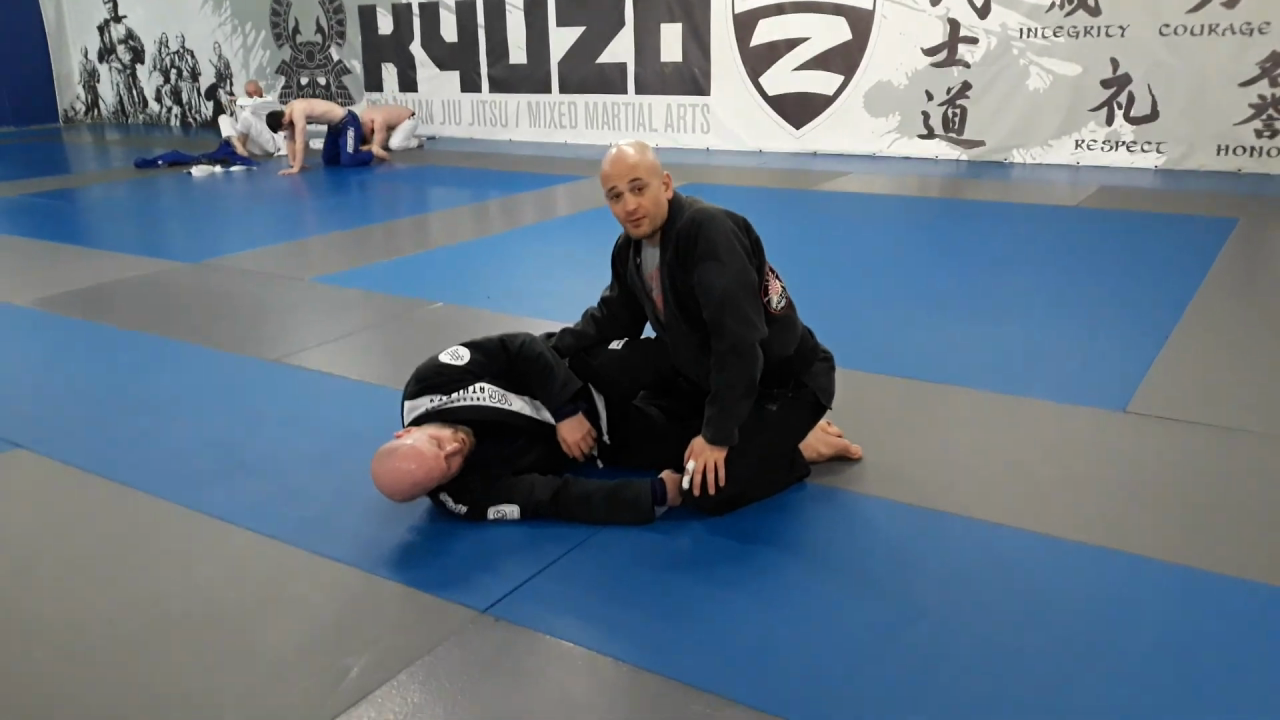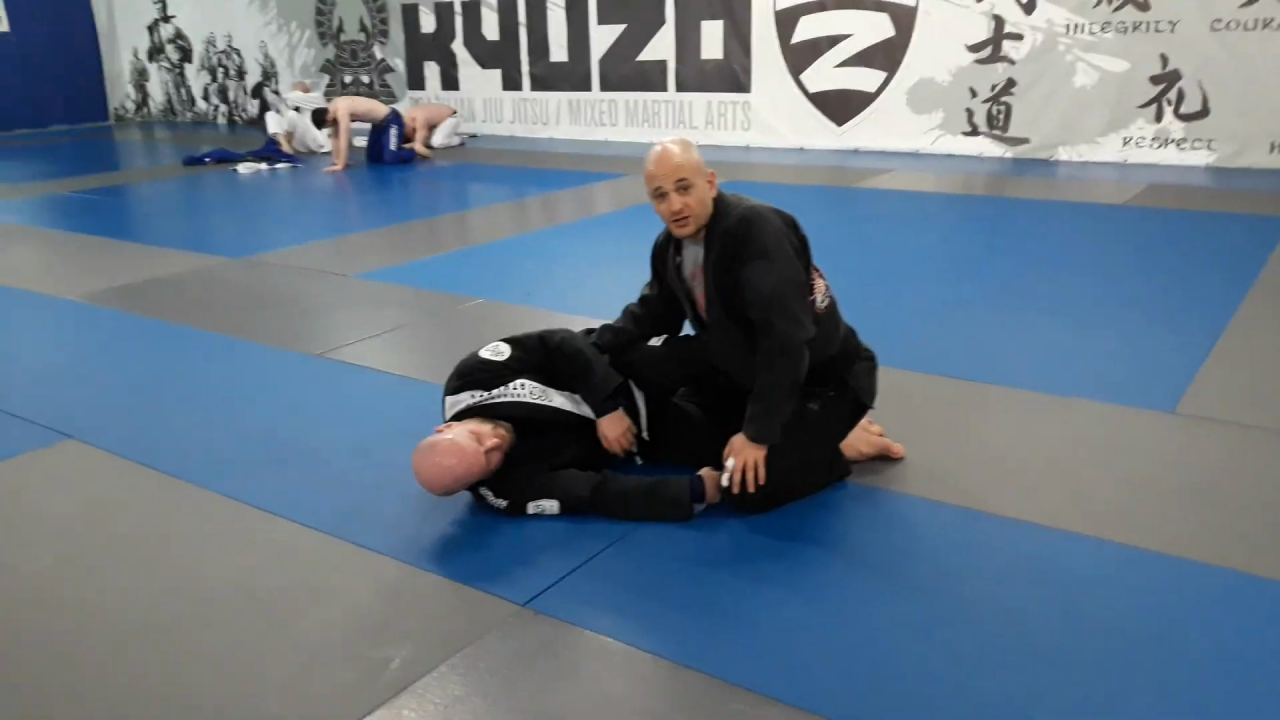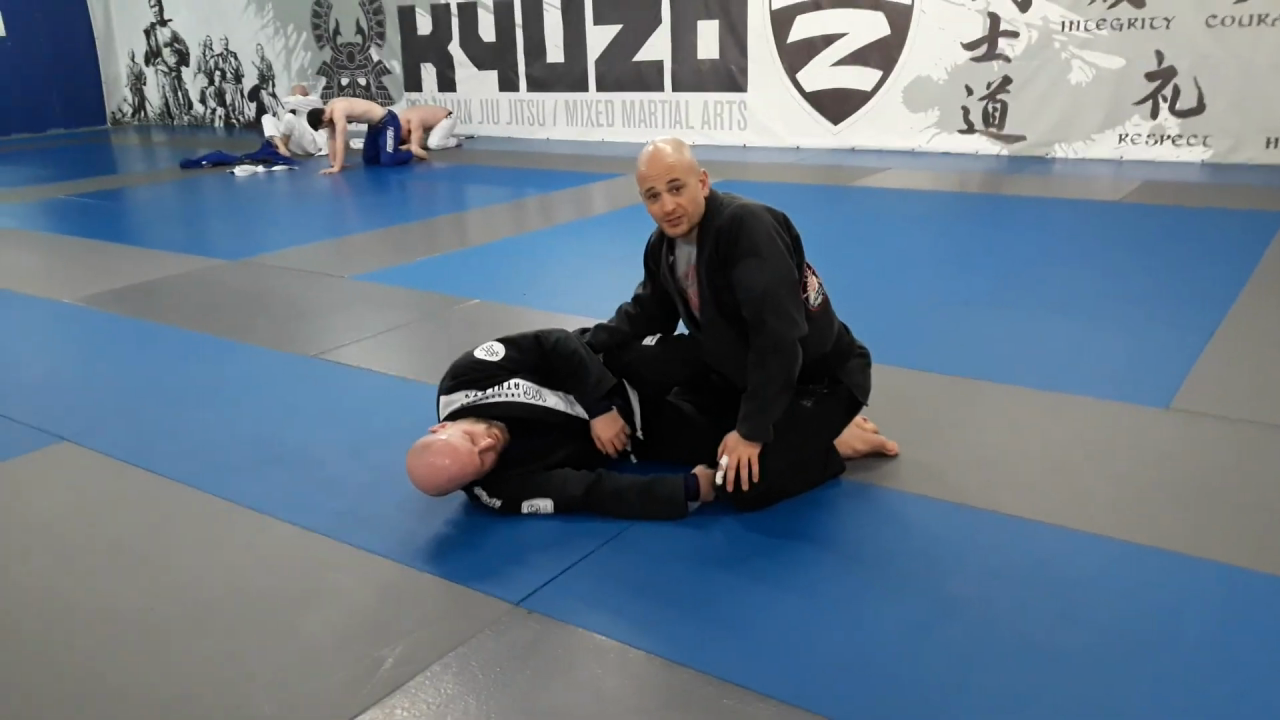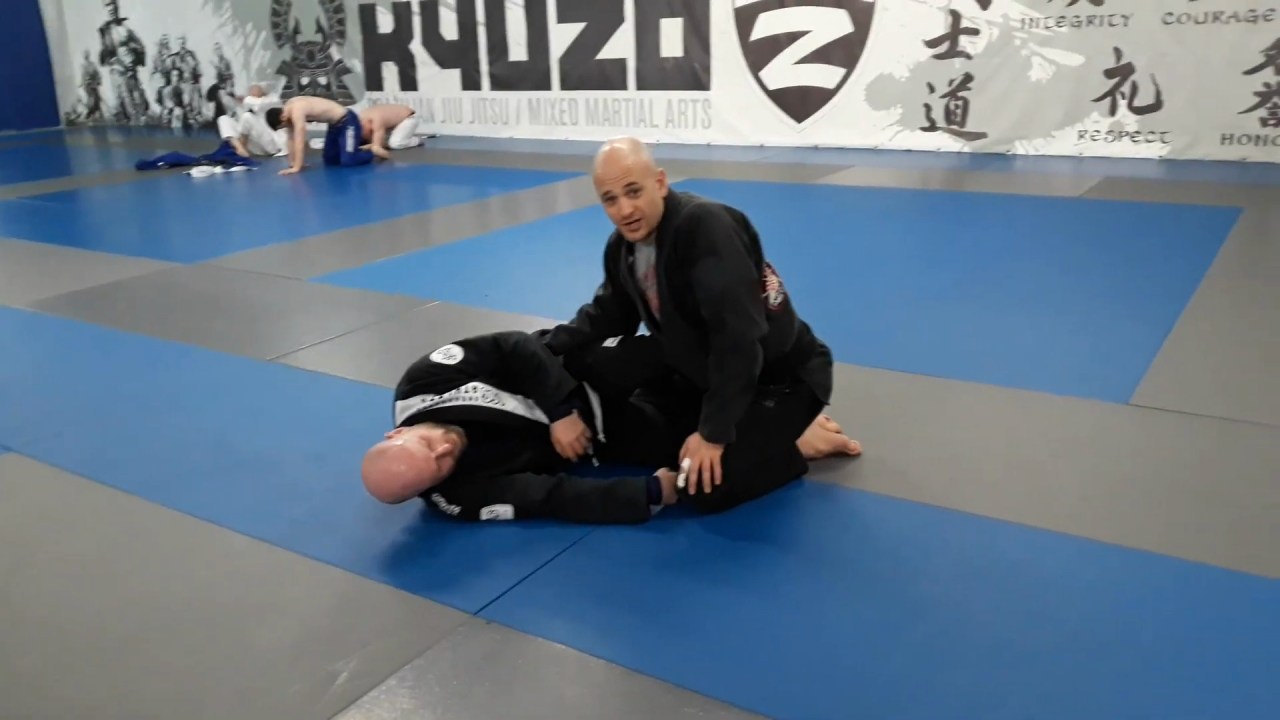
dt=0.3s
person 1, frame 1
left shoulder: (432, 381)
right shoulder: (470, 497)
left elbow: (519, 349)
right elbow: (562, 499)
left wrist: (565, 409)
right wrist: (661, 494)
left hip: (583, 378)
right hip: (603, 438)
person 1, frame 2
left shoulder: (471, 377)
right shoulder: (509, 492)
left elbow: (560, 345)
right elbow: (602, 494)
left wrist: (608, 405)
right wrist: (698, 490)
person 1, frame 3
left shoulder: (467, 375)
right shoulder: (506, 491)
left elbow: (555, 344)
right elbow: (596, 493)
left wrist: (601, 406)
right wrist: (693, 488)
person 1, frame 4
left shoulder: (422, 381)
right shoulder: (465, 498)
left elbow: (514, 347)
right elbow: (560, 498)
left wrist: (560, 409)
right wrist: (659, 491)
left hip: (582, 375)
right hip: (600, 433)
person 2, frame 1
left shoulder: (710, 233)
right shoulder: (630, 246)
left elbow: (738, 341)
right elbow: (614, 316)
left wrist: (717, 435)
right wrist: (552, 350)
left hip: (782, 379)
left knee: (712, 493)
left ankle: (804, 443)
person 2, frame 2
left shoulder: (755, 230)
right shoulder: (670, 244)
left elbow: (785, 341)
right elbow: (652, 313)
left wrist: (758, 433)
right wrist: (592, 346)
left hip: (822, 377)
right hip: (742, 365)
left knee: (752, 490)
left ankle: (843, 442)
person 2, frame 3
left shoulder: (748, 228)
right shoulder: (663, 243)
left elbow: (778, 338)
right elbow: (646, 313)
left wrist: (752, 430)
right wrist: (584, 345)
left hip: (817, 374)
right hip: (737, 363)
left knee: (746, 488)
left ankle: (837, 439)
person 2, frame 4
left shoulder: (706, 228)
right shoulder: (623, 245)
left elbow: (738, 338)
right elbow: (608, 315)
left wrist: (713, 432)
right wrist: (544, 346)
left hip: (779, 373)
right hip: (700, 364)
left knee: (710, 488)
left ankle: (803, 439)
